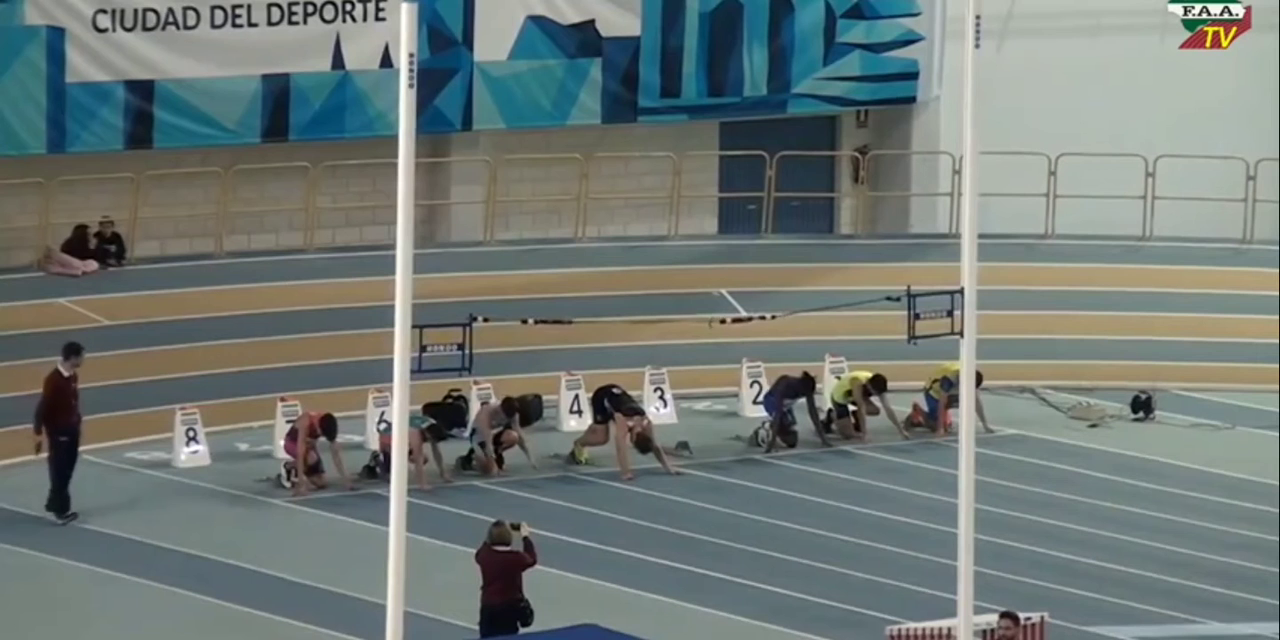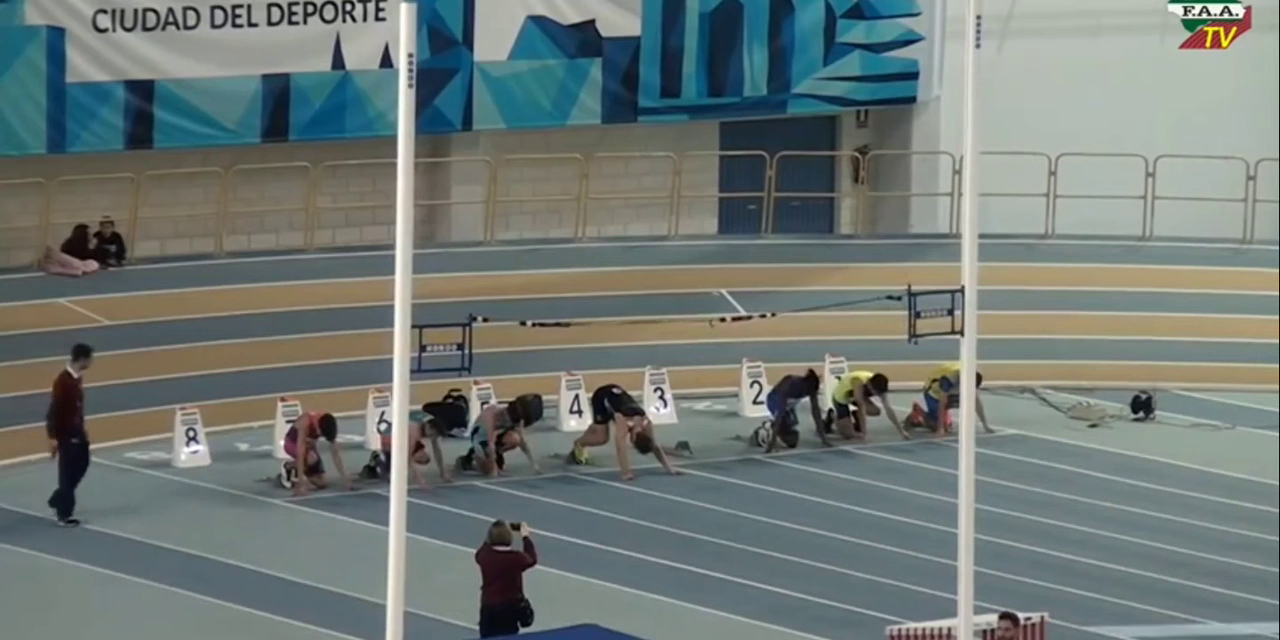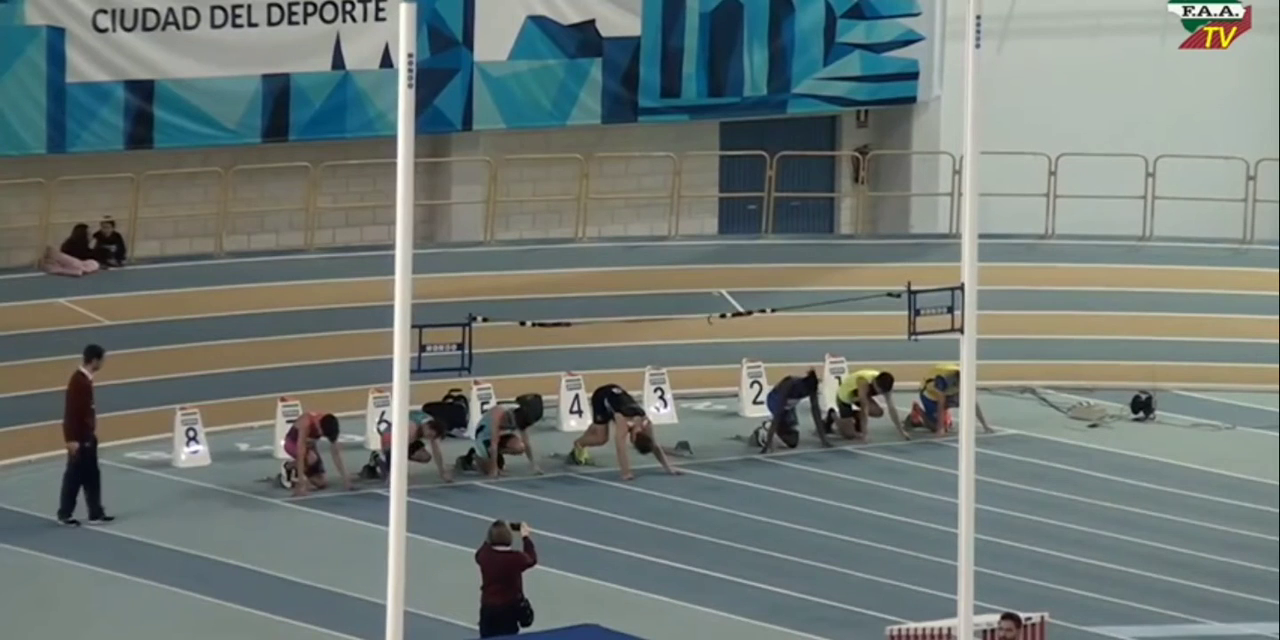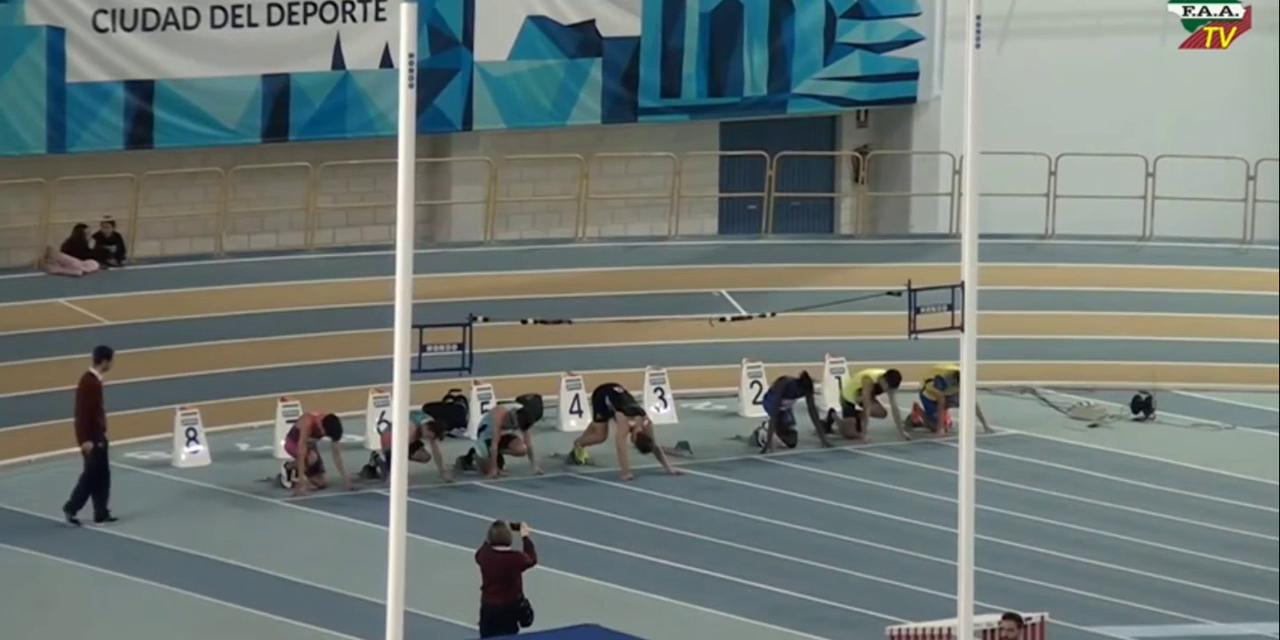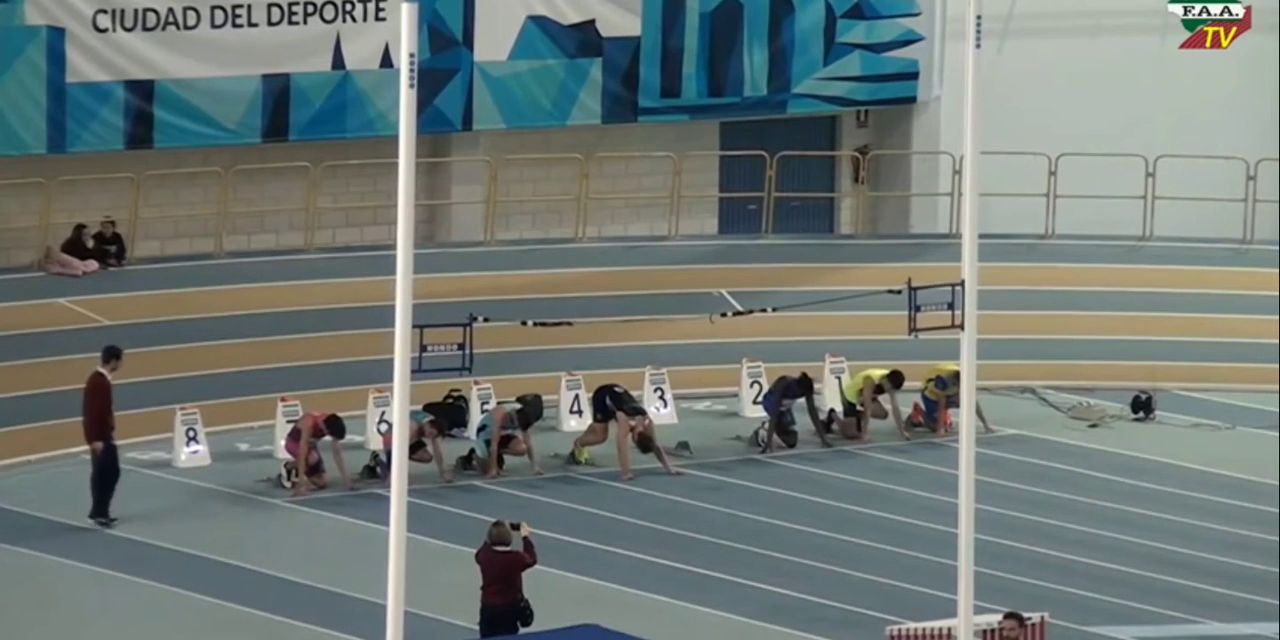
dt=0.2s
person 1, frame 1
left shoulder: (73, 376)
right shoulder: (53, 379)
right elbow: (43, 407)
left wrist: (78, 423)
right wrist: (38, 432)
left hip: (71, 428)
right hip: (58, 431)
left knee: (67, 469)
right knee: (60, 469)
left ankle: (54, 504)
right ankle: (61, 511)
person 1, frame 2
left shoulder: (77, 377)
right shoulder: (63, 381)
right elbow: (54, 410)
left wrist: (81, 427)
right wrist: (52, 437)
left hip: (76, 430)
right hip: (66, 433)
left knee: (81, 465)
right knee: (69, 472)
left ankle: (58, 500)
right ankle: (64, 514)
person 1, frame 3
left shoulder: (86, 379)
right shoulder: (78, 381)
right elbow: (71, 412)
right wrist: (72, 439)
left hip: (87, 434)
right hip: (79, 437)
left knee: (92, 474)
right knee: (75, 475)
left ankle: (96, 513)
right ankle: (64, 514)
person 1, frame 4
left shoulder: (94, 380)
right shoulder: (89, 382)
right elbow: (83, 413)
right wrist: (85, 440)
left hip: (97, 435)
right hip: (91, 437)
left knee: (101, 474)
right knee: (92, 475)
left ankle: (102, 514)
right ankle: (71, 509)
person 1, frame 5
left shoulder: (99, 379)
right shoulder: (100, 382)
right elbow: (94, 412)
right wrist: (96, 439)
left hip: (102, 434)
right hip: (100, 436)
left knee: (100, 474)
right knee: (110, 473)
left ankle: (100, 513)
right ankle: (98, 512)
